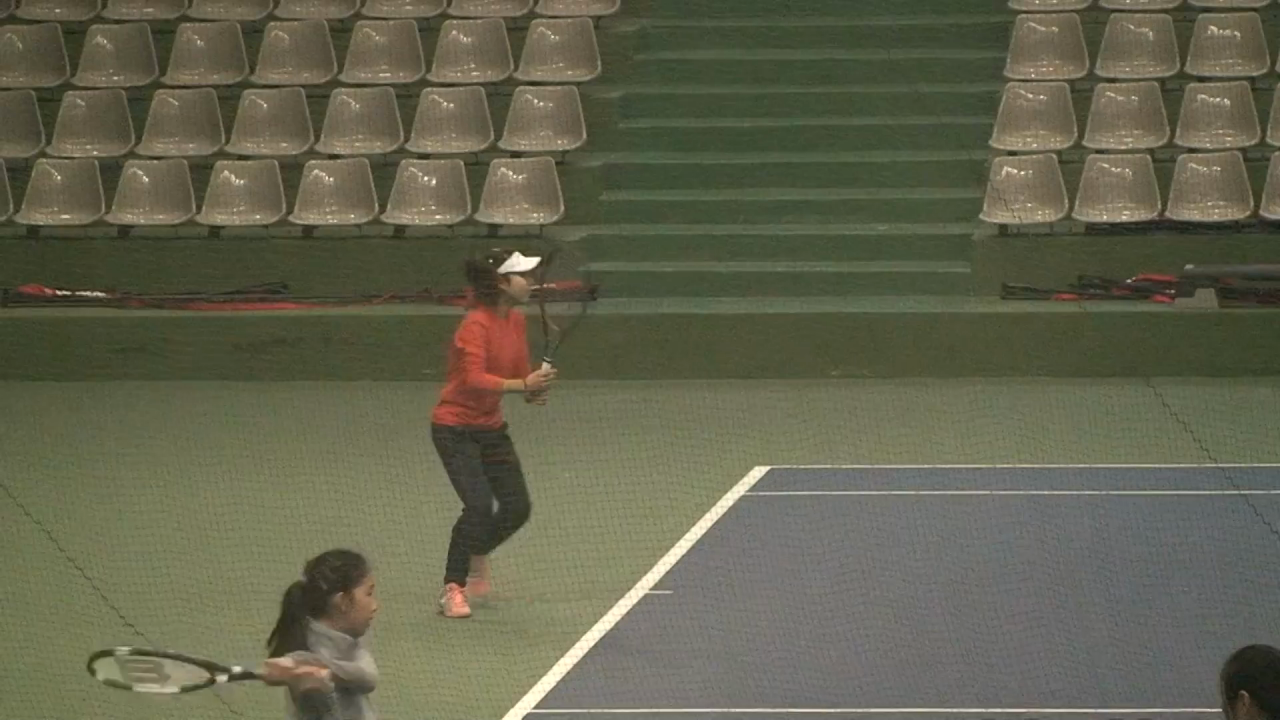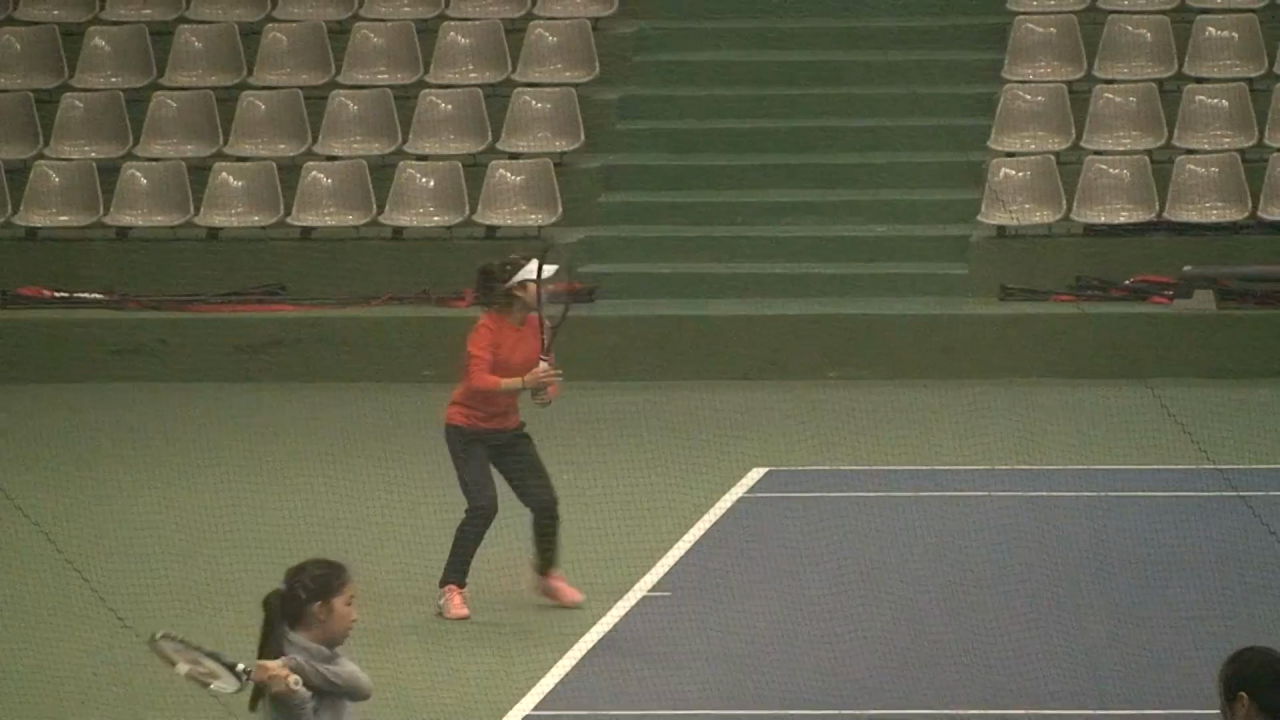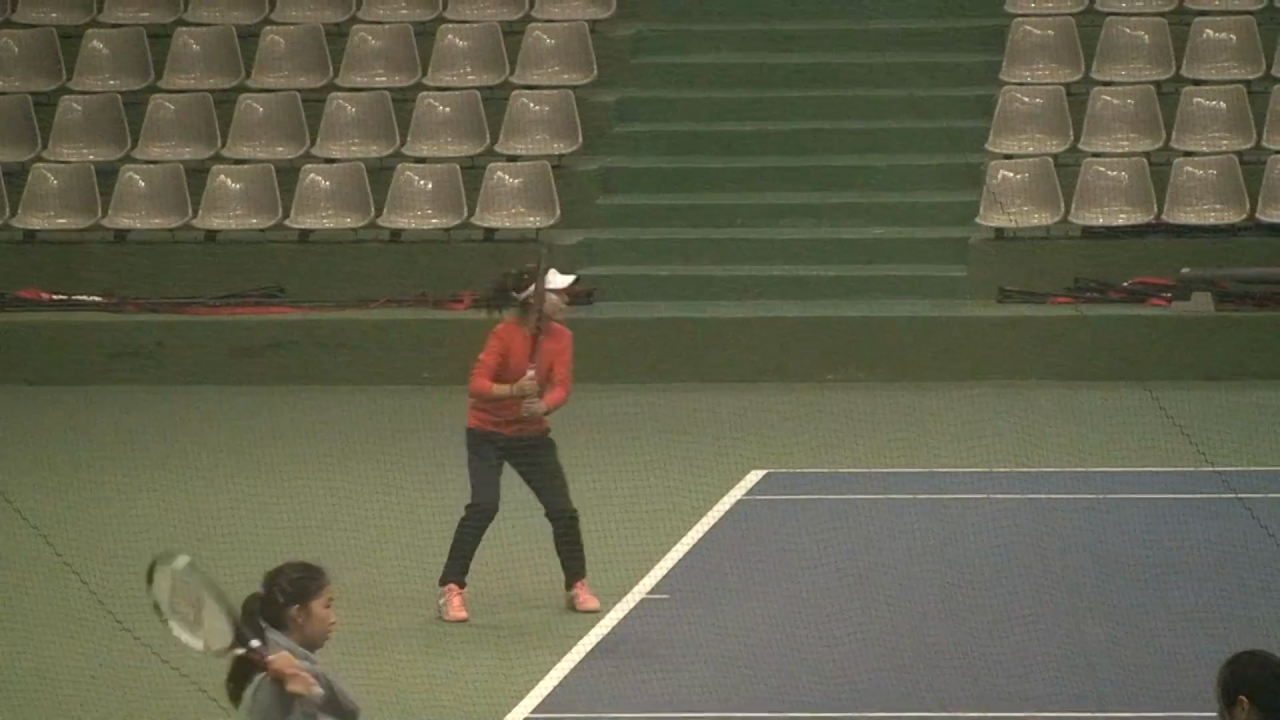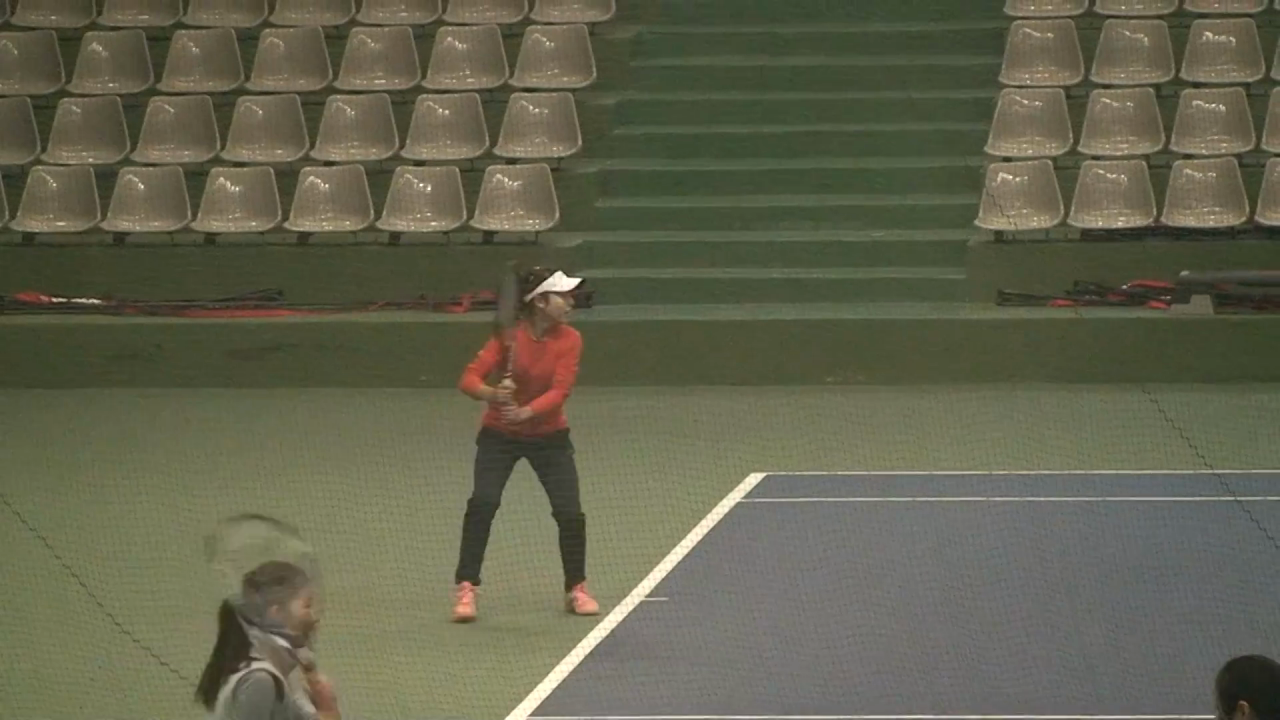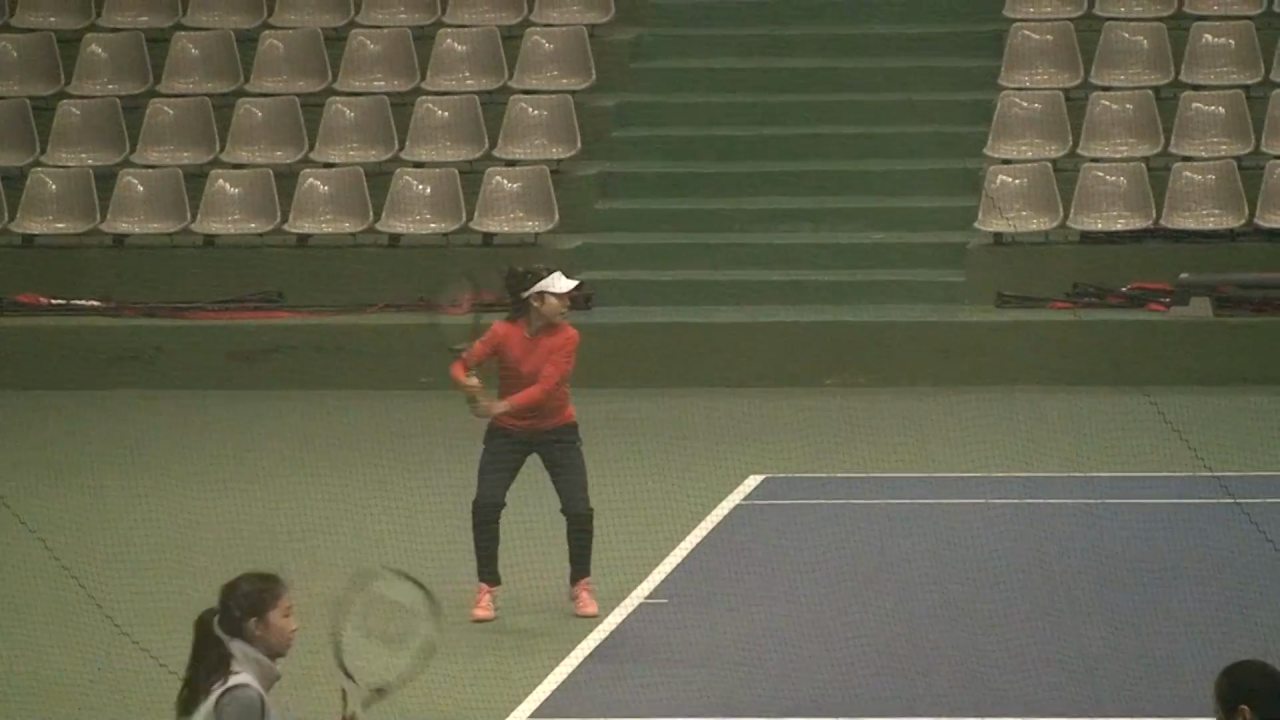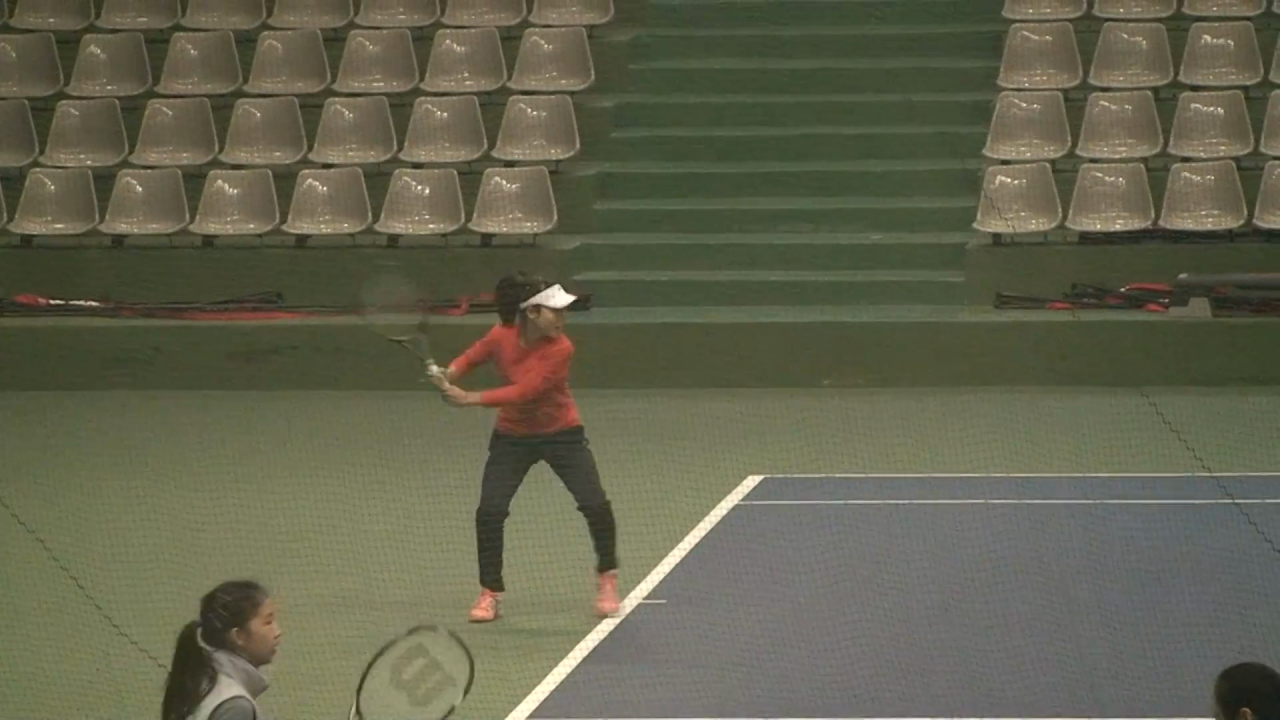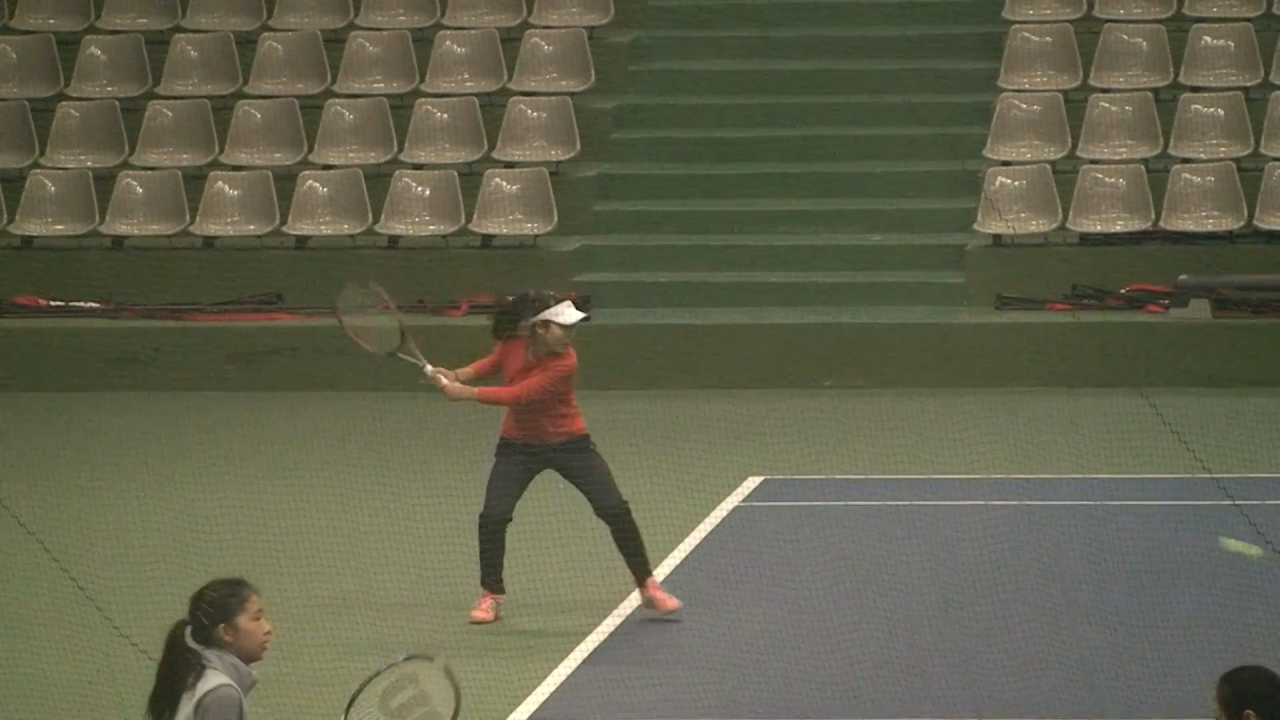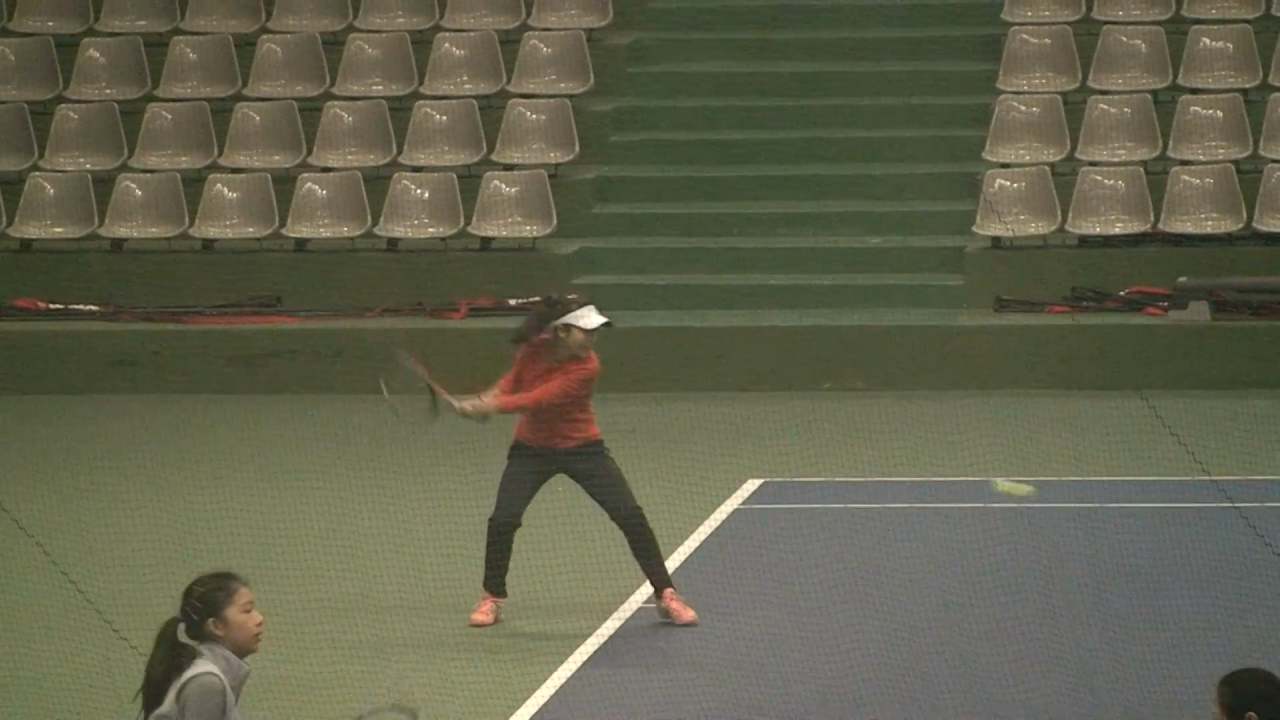
dt=0.1s
person 1, frame 1
left shoulder: (516, 319)
right shoulder: (475, 324)
left elbow: (522, 372)
right elbow: (473, 380)
left wrist: (536, 385)
right wrist: (520, 384)
left hip: (491, 427)
right hip: (455, 428)
left knee: (519, 507)
right knee: (479, 507)
left ankle: (476, 555)
right ankle: (452, 586)
person 1, frame 2
left shoulder: (534, 325)
right shoulder: (487, 328)
left elbow: (536, 373)
right elbow: (477, 382)
left wrist: (544, 388)
right wrist: (523, 382)
left hip: (509, 429)
right hip: (468, 430)
left knee: (546, 503)
right knee: (484, 507)
left ankle: (548, 575)
right ankle: (451, 589)
person 1, frame 3
left shoulder: (561, 337)
right shoulder: (504, 334)
left elbow: (561, 387)
right elbow: (478, 384)
left wrist: (544, 404)
right wrist: (510, 392)
left hip: (533, 436)
right hip: (487, 434)
left knee: (563, 511)
right knee: (484, 506)
left ankle: (576, 585)
right ankle: (451, 590)
person 1, frame 4
left shoulder: (570, 339)
right shoulder: (509, 337)
left elbow: (559, 390)
right elbow: (469, 379)
left wrist: (527, 412)
right wrist: (492, 395)
left hip: (550, 436)
right hip: (500, 435)
left knee: (570, 513)
right knee: (483, 502)
left ankle: (576, 588)
right ankle: (465, 587)
person 1, frame 5
left shoulder: (567, 338)
right shoulder: (503, 331)
left elbow: (543, 389)
right elbow: (463, 364)
left wrist: (502, 406)
right wrist: (466, 382)
left hip: (557, 431)
right hip: (507, 431)
left knee: (578, 509)
right knee: (486, 504)
left ankle: (580, 585)
right ankle: (488, 587)
person 1, frame 6
left shoulder: (561, 349)
right shoulder: (501, 334)
left elbow: (521, 392)
right elbow: (470, 357)
left wrist: (470, 399)
right wrist: (448, 374)
left hip: (562, 434)
right hip: (512, 436)
left knee: (595, 504)
right knee: (490, 512)
left ankle: (606, 578)
right ankle: (490, 592)
person 1, frame 7
left shoulder: (565, 363)
right shoulder: (511, 343)
left elbow: (517, 394)
right elbow: (495, 362)
left wrist: (465, 392)
right wrist: (461, 374)
left hip: (569, 443)
right hip: (519, 445)
left knee: (615, 510)
right knee: (493, 517)
left ankle: (648, 585)
right ankle: (491, 594)
person 1, frame 8
left shoulder: (587, 367)
right shoulder: (533, 348)
left elbow: (536, 400)
right elbow: (515, 377)
left wrist: (490, 406)
right wrist: (491, 394)
left hip: (582, 448)
right hip: (531, 448)
left knee: (630, 516)
right knee: (503, 520)
left ankle: (665, 595)
right ankle: (492, 596)
